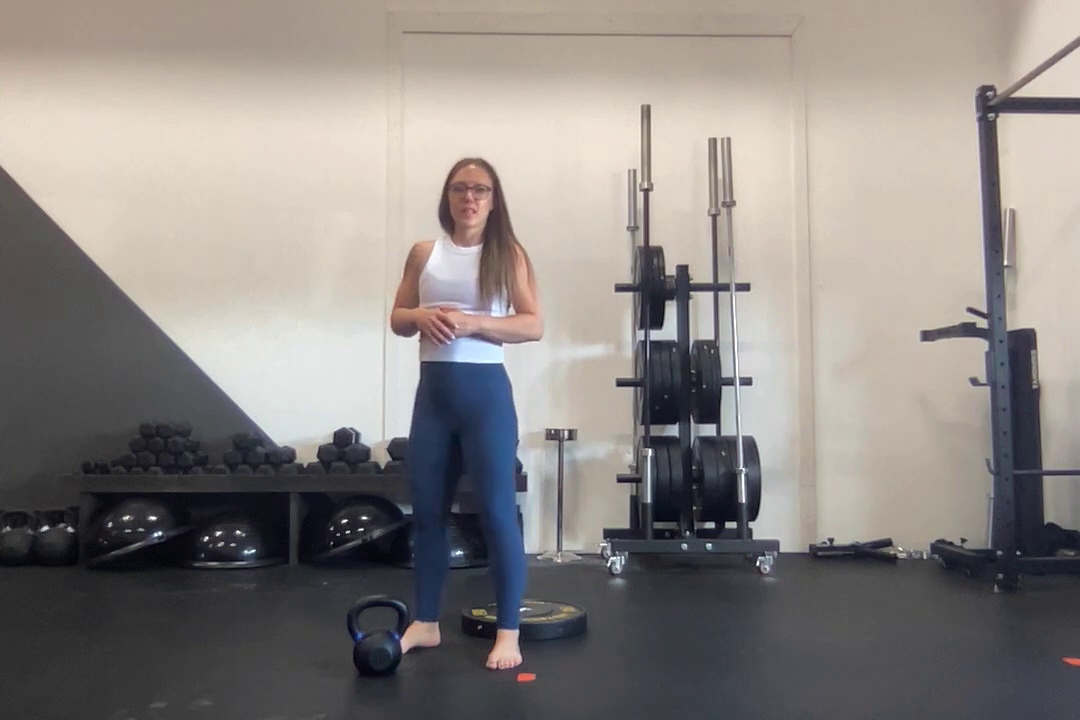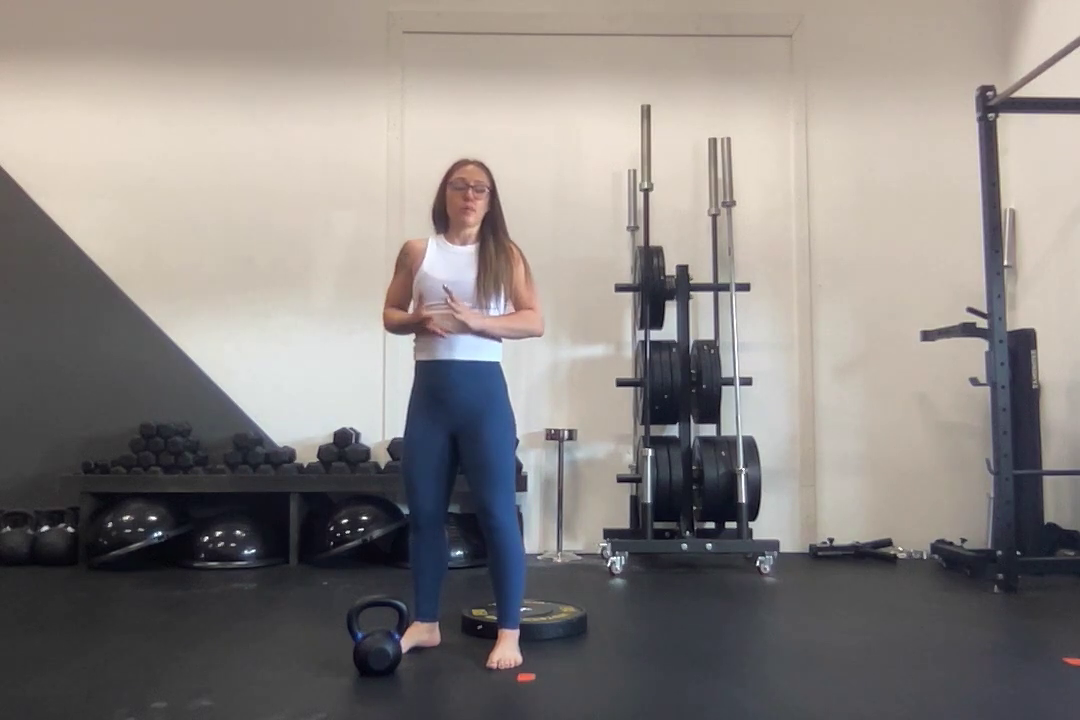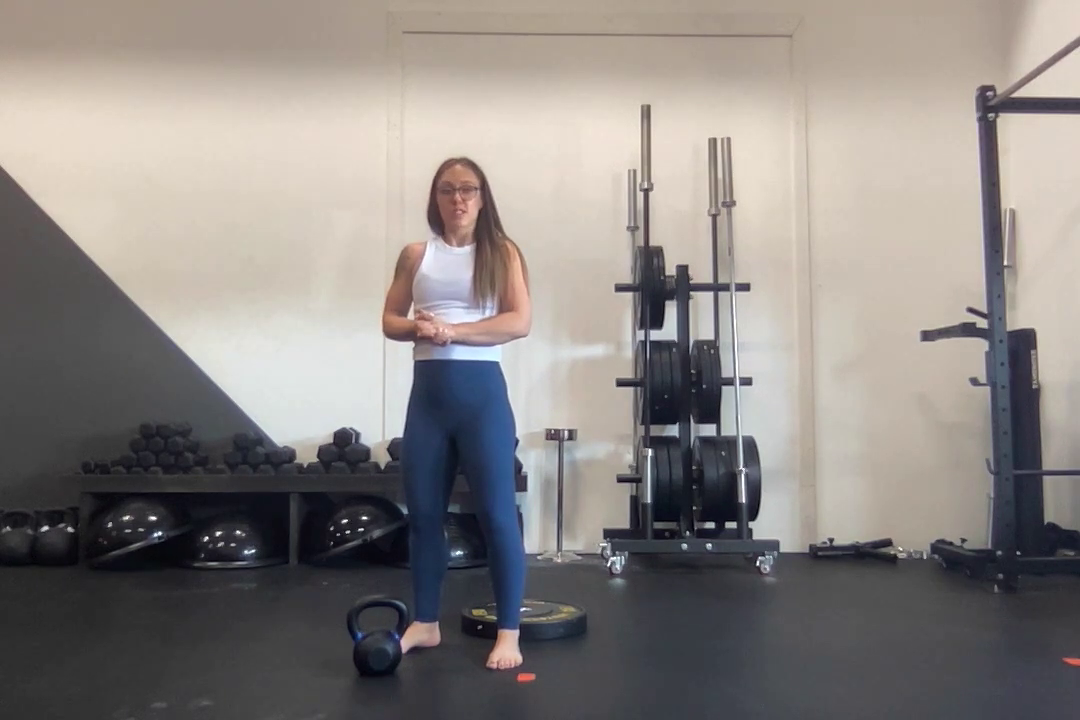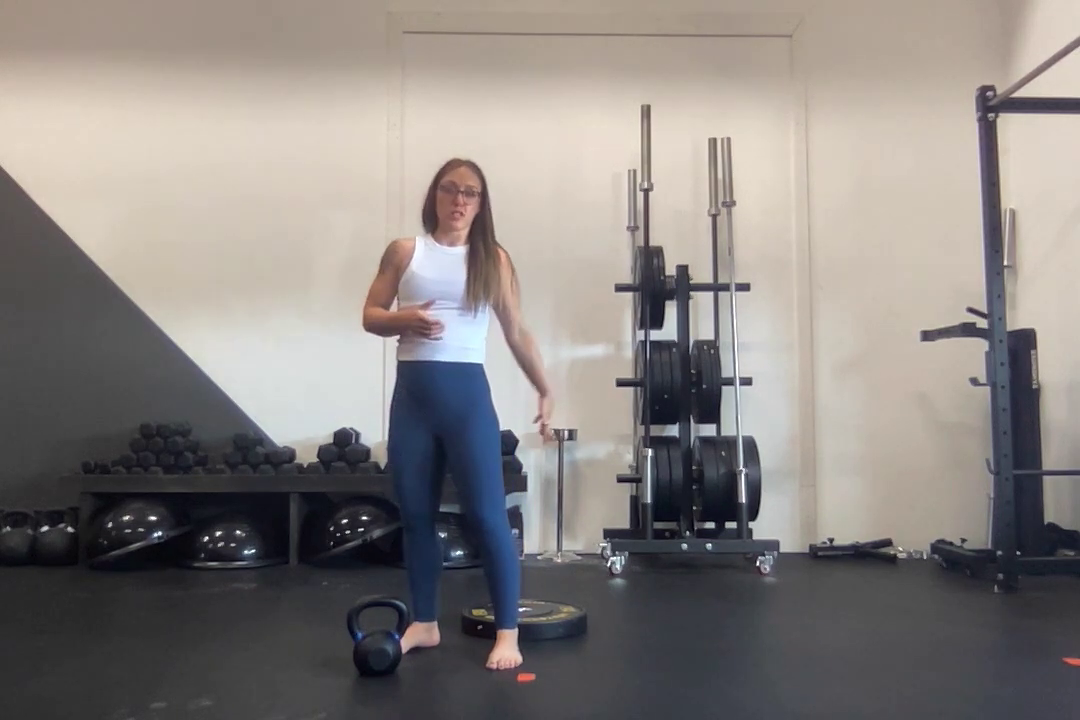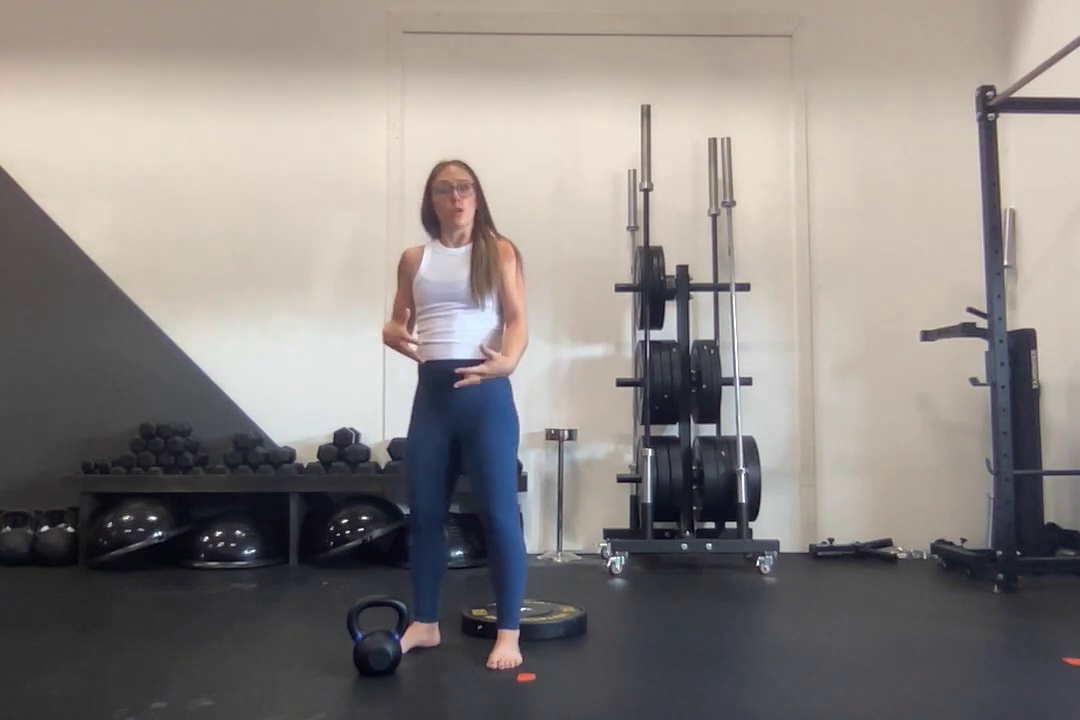
dt=1s
person 1, frame 1
left shoulder: (509, 254)
right shoulder: (424, 253)
left elbow: (534, 324)
right elbow: (397, 317)
left wrist: (474, 323)
right wrist: (421, 316)
left hip: (485, 391)
right hip: (433, 392)
left knee: (497, 511)
right knee: (427, 511)
left ankle: (508, 632)
right ankle: (425, 622)
person 1, frame 2
left shoulder: (505, 254)
right shoulder: (416, 251)
left elbow: (534, 321)
right elbow: (390, 314)
left wrist: (474, 321)
right wrist: (415, 319)
left hip: (482, 390)
right hip: (428, 391)
left knee: (496, 512)
right knee: (423, 511)
left ankle: (508, 632)
right ankle: (425, 623)
person 1, frame 3
left shoulder: (502, 253)
right shoulder: (415, 255)
left elbow: (520, 322)
right elbow: (390, 320)
left wrist: (451, 331)
right wrist: (419, 329)
left hip: (481, 391)
right hip: (427, 392)
left knee: (496, 513)
right knee: (423, 512)
left ankle: (508, 633)
right ankle: (425, 623)
person 1, frame 4
left shoulder: (493, 258)
right shoulder: (403, 251)
left elbow: (516, 330)
right elbow: (370, 316)
left wrist: (545, 390)
right wrist: (405, 319)
left hip: (467, 392)
right hip: (412, 392)
left knee: (487, 515)
right knee: (415, 514)
left ankle: (507, 633)
right ankle: (424, 623)
person 1, frame 5
left shoulder: (500, 251)
right shoulder: (414, 259)
left elbow: (517, 318)
right elbow: (396, 323)
left wrist: (507, 359)
right wrist: (395, 336)
left hip: (486, 394)
right hip: (431, 393)
left knee: (499, 514)
right knee: (424, 513)
left ankle: (508, 632)
right ankle: (424, 623)
